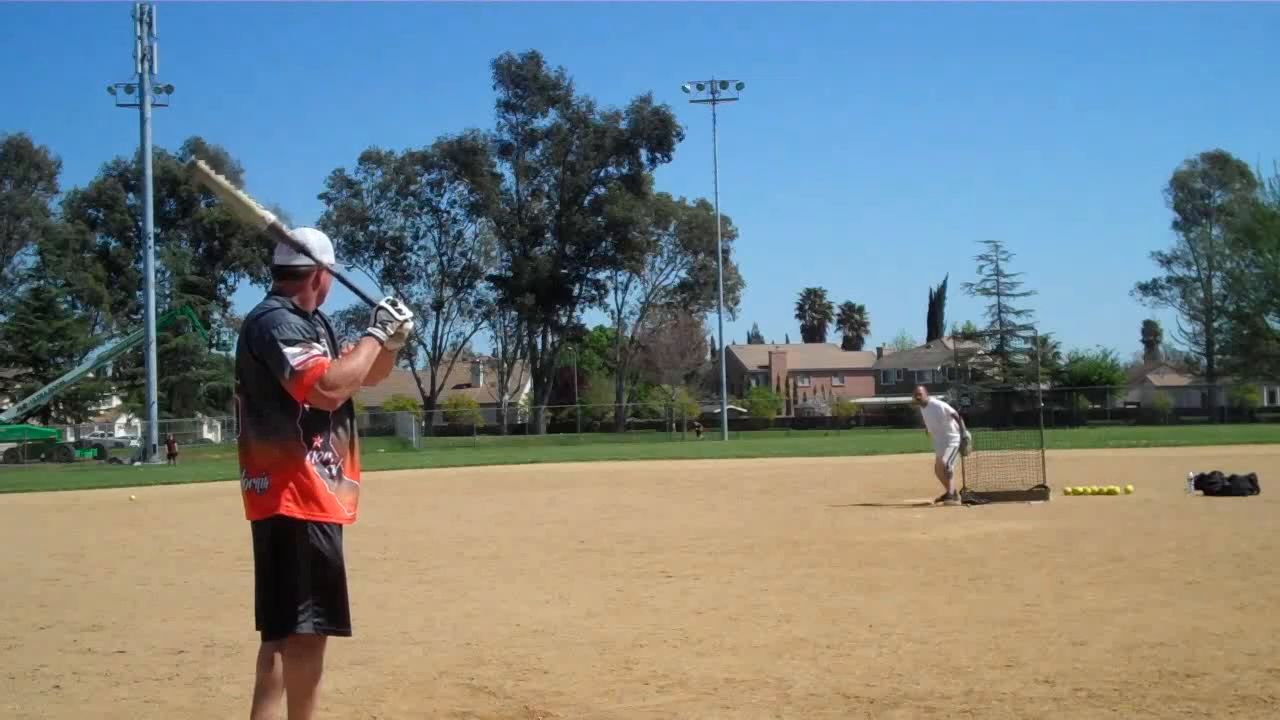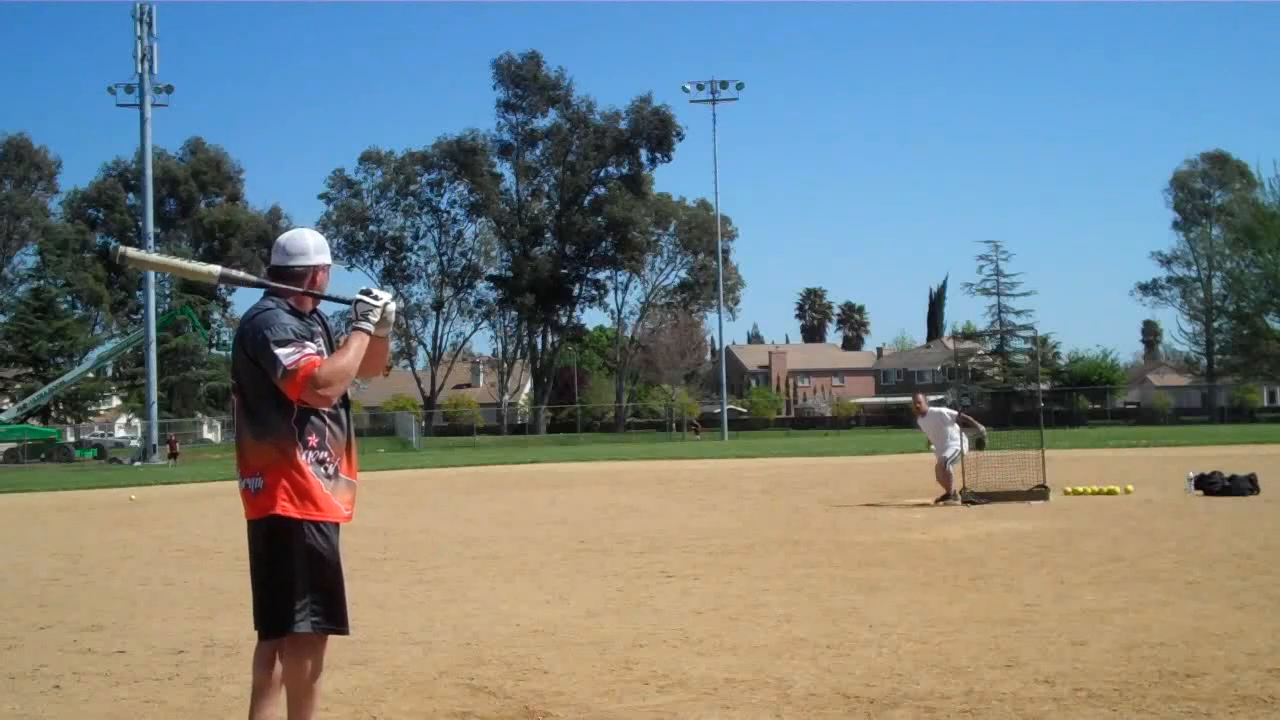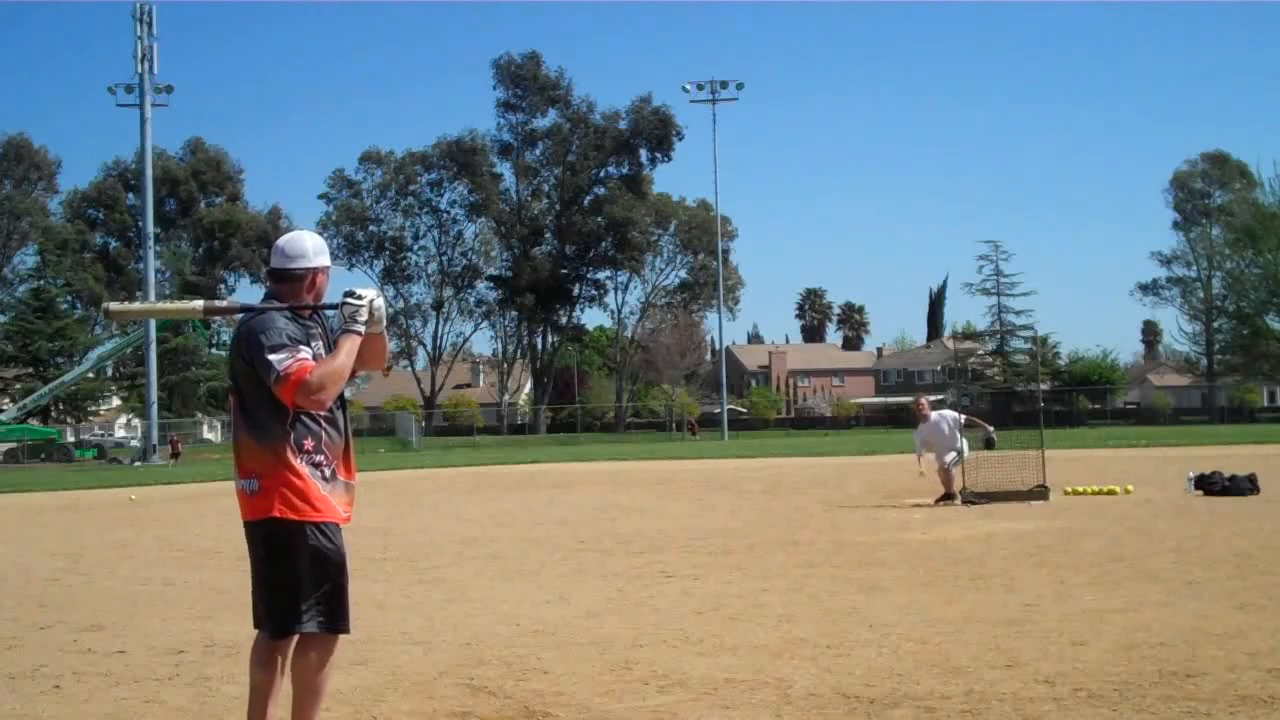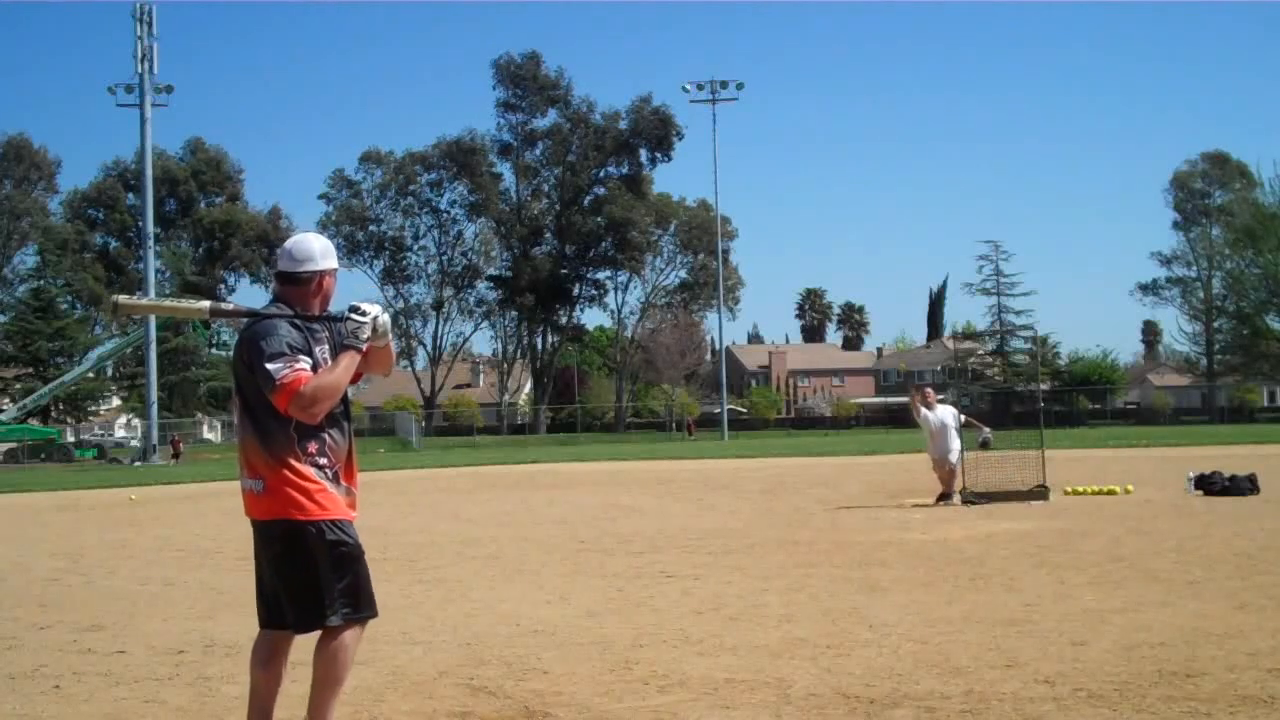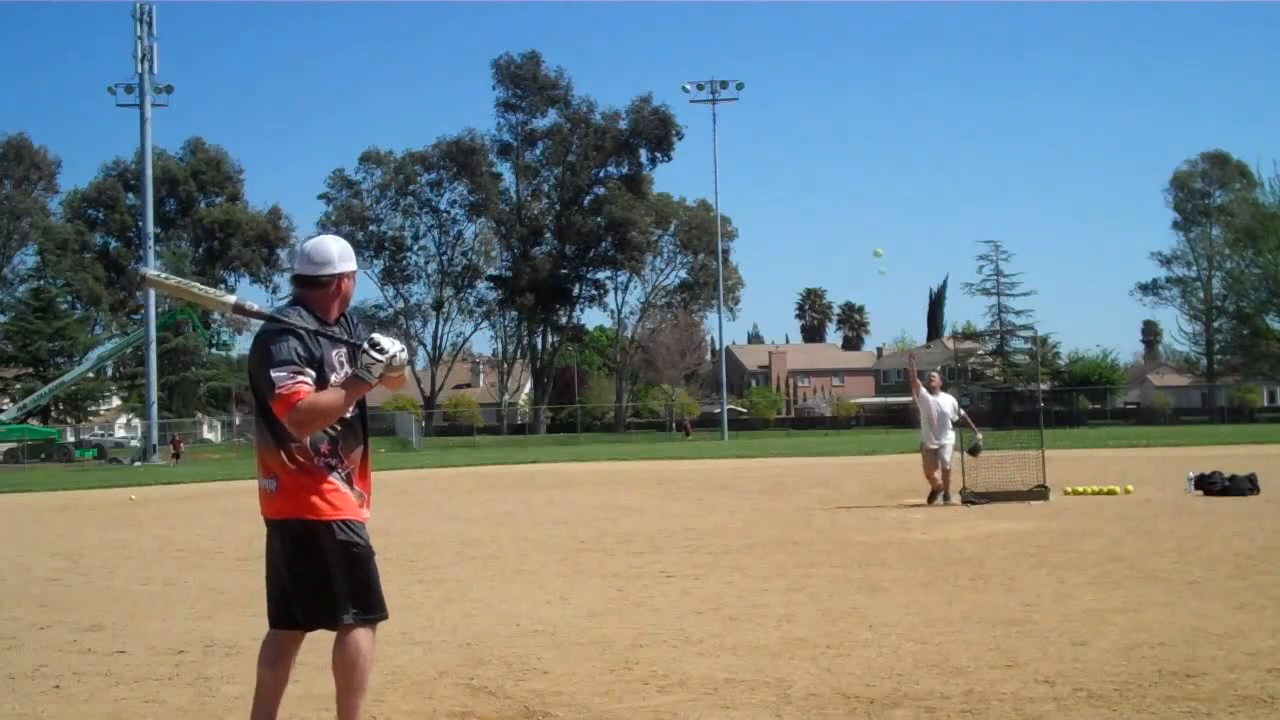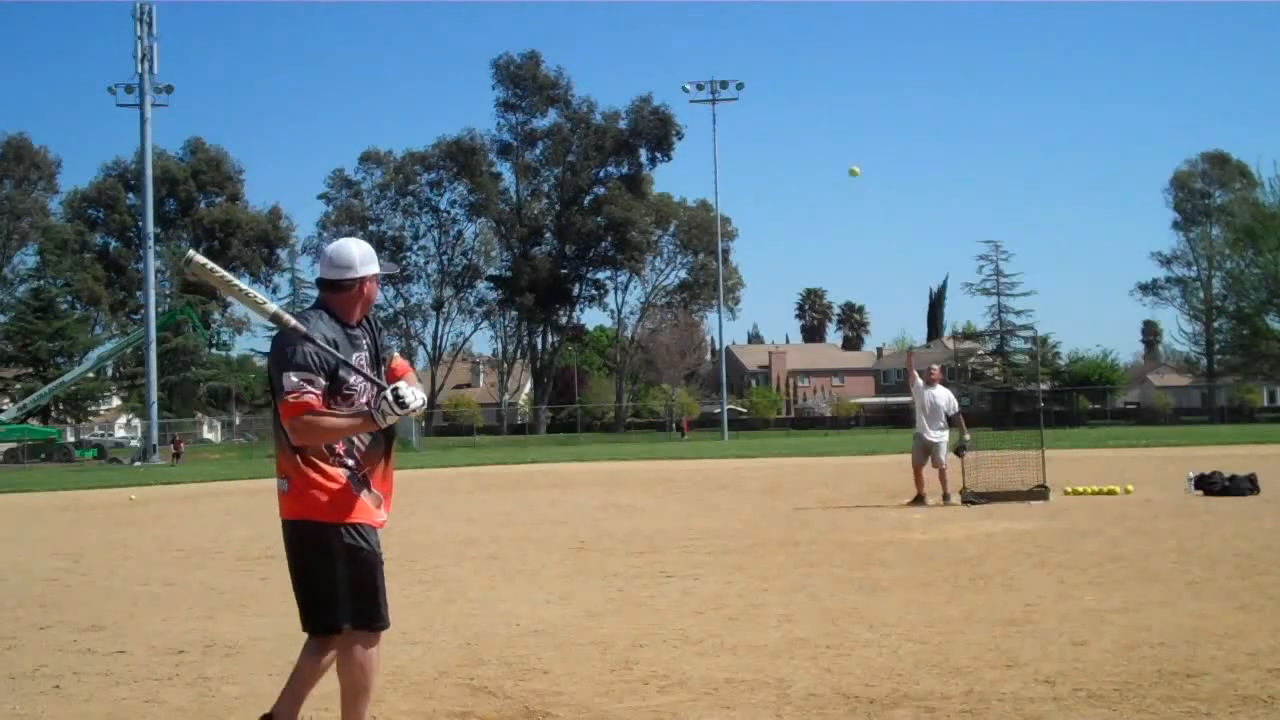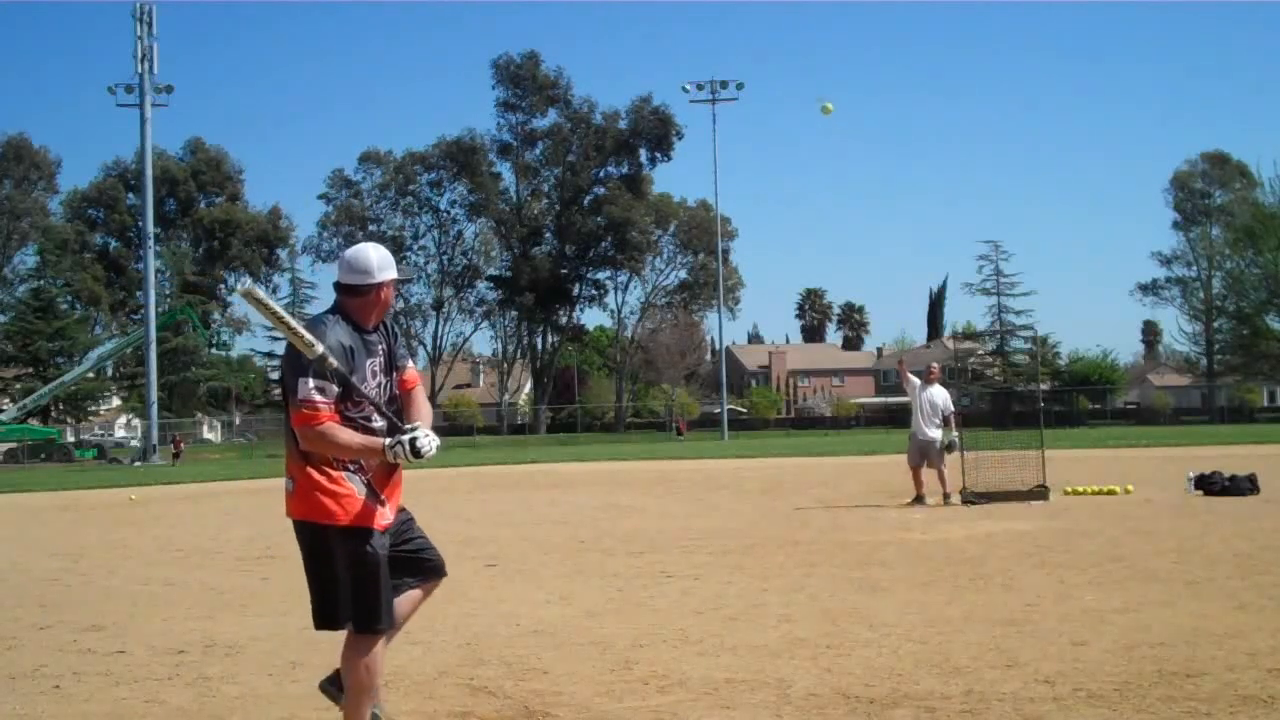
dt=0.7s
person 1, frame 1
left shoulder: (311, 322)
right shoulder: (274, 322)
left elbow: (366, 376)
right elbow: (328, 389)
left wrist: (390, 340)
right wrist: (376, 332)
left hip: (305, 496)
right hip: (295, 497)
left knee: (287, 625)
right knee: (307, 626)
person 1, frame 2
left shoulder: (311, 321)
right shoulder: (269, 322)
left elbow: (369, 366)
right elbow: (322, 386)
left wrist: (379, 327)
right wrist: (362, 325)
left hip: (303, 495)
right hip: (291, 496)
left knee: (282, 624)
right knee: (308, 626)
person 1, frame 3
left shoulder: (315, 323)
right shoulder: (265, 327)
left elbow: (372, 361)
right elbow: (316, 392)
left wrist: (373, 324)
right wrist: (352, 327)
left hip: (297, 499)
right hip: (292, 499)
left knee: (279, 624)
right knee: (319, 625)
person 1, frame 4
left shoulder: (323, 326)
right shoulder: (270, 332)
left elbow: (381, 366)
right elbow: (309, 404)
left wrist: (378, 334)
right wrist: (353, 344)
left hip: (284, 501)
right hip: (299, 498)
left knee: (280, 623)
right knee: (347, 615)
person 1, frame 5
left shoulder: (344, 326)
right shoulder: (283, 336)
left elbow: (396, 383)
right elbow: (302, 418)
left wrist: (393, 361)
right wrist: (363, 377)
left hip: (302, 502)
right hip: (313, 500)
left knee: (290, 622)
right knee: (358, 616)
person 1, frame 6
left shoulder: (369, 329)
right shoulder: (304, 338)
left elbow: (405, 378)
right elbow: (300, 427)
left wrist: (410, 394)
right wrist: (375, 417)
left hip: (357, 500)
right hip: (325, 503)
left knee: (337, 623)
right knee: (364, 624)
person 1, frame 7
left shoulder: (384, 333)
right shoulder: (323, 341)
left elbow: (413, 390)
right elbow: (313, 433)
left wrist: (419, 432)
right wrist: (389, 448)
left hip: (374, 497)
right hip: (334, 503)
left knee: (426, 572)
right knee: (369, 623)
left ankle: (352, 678)
